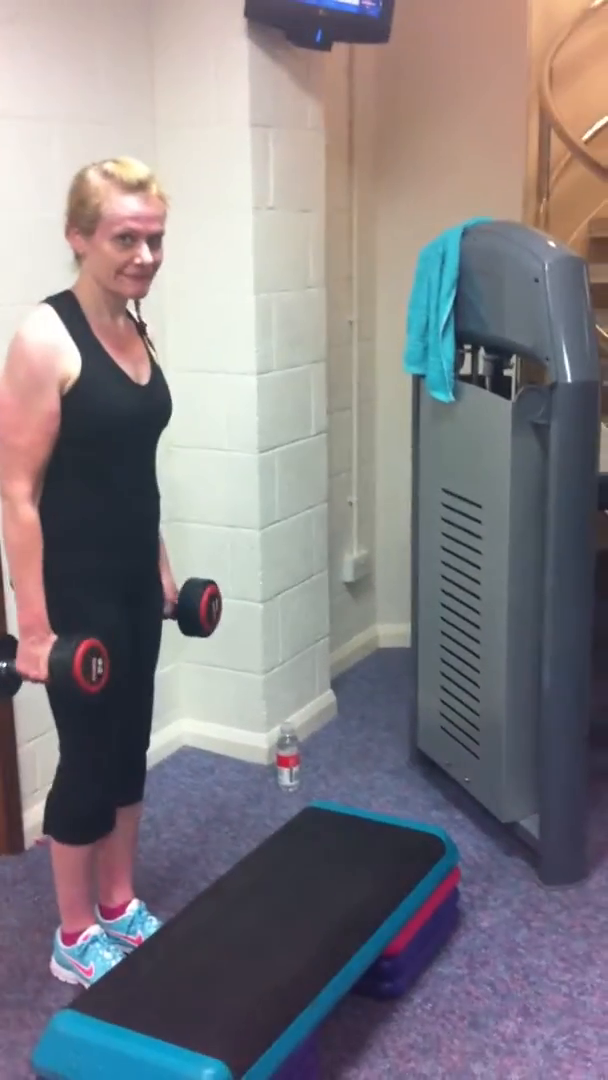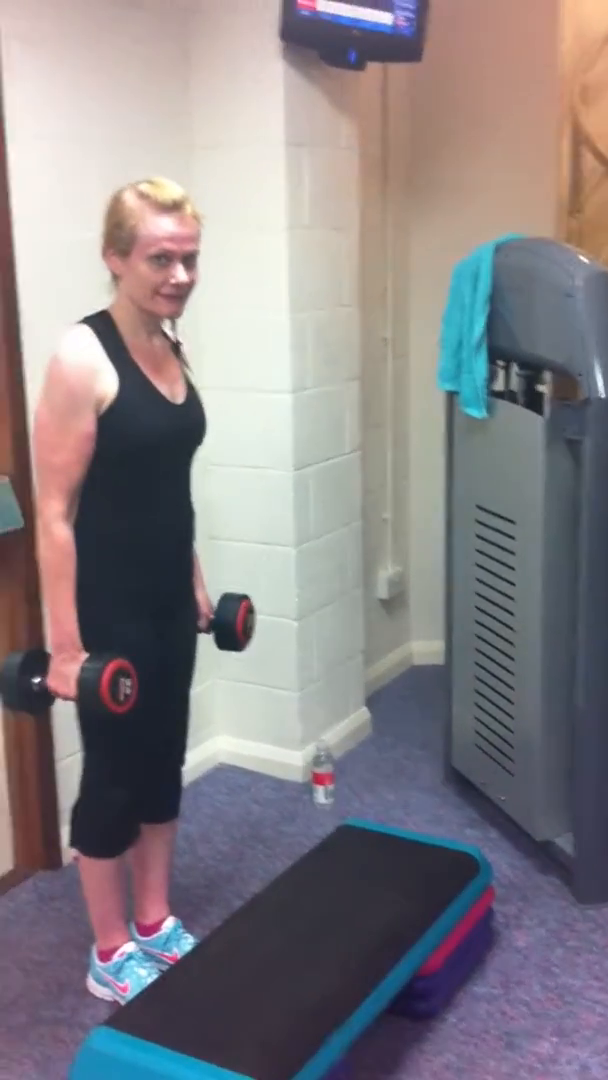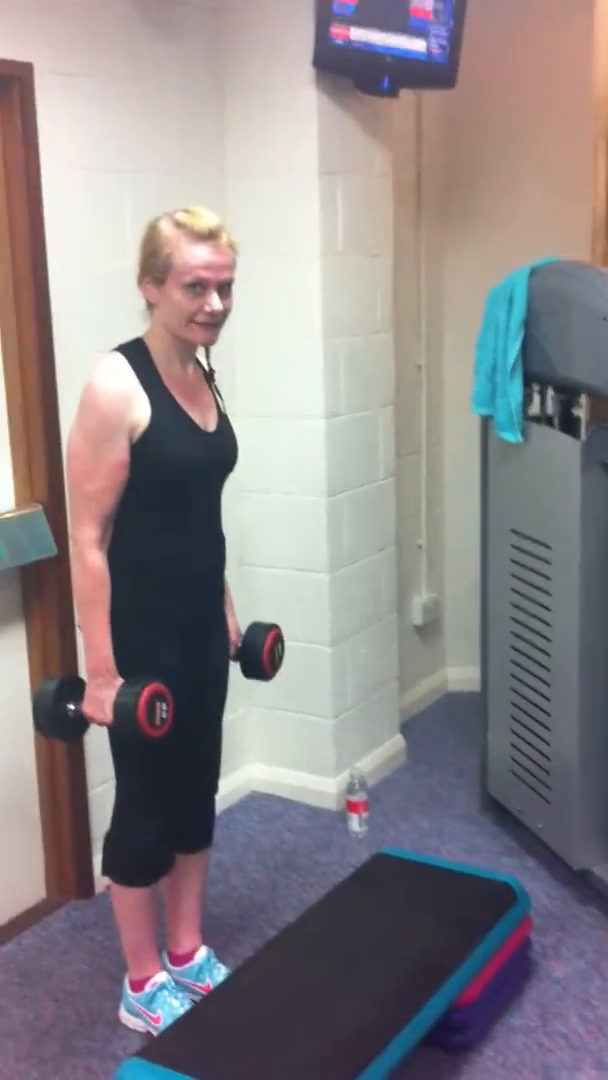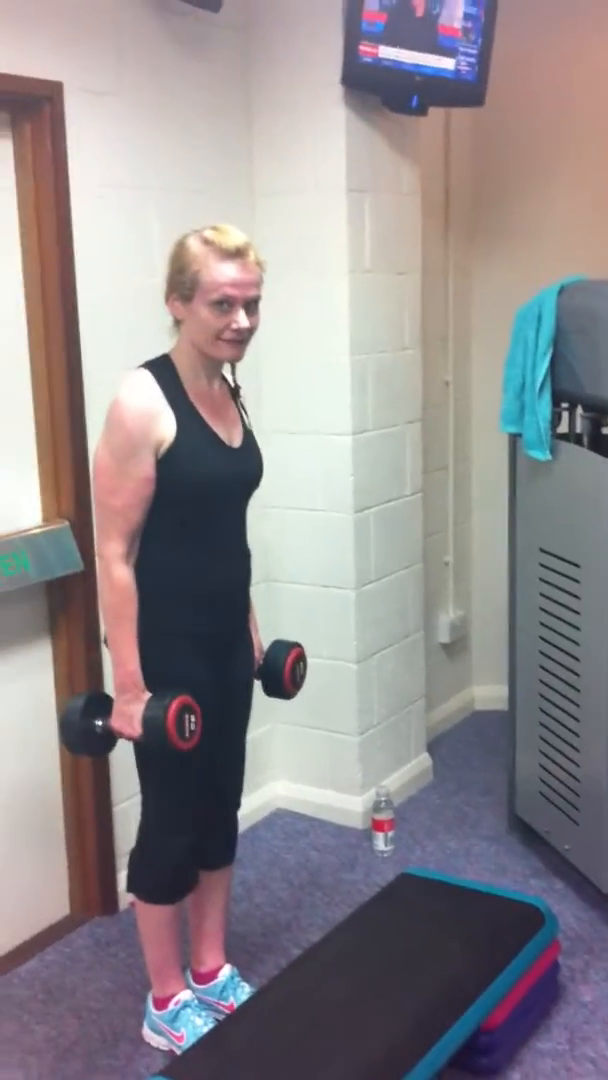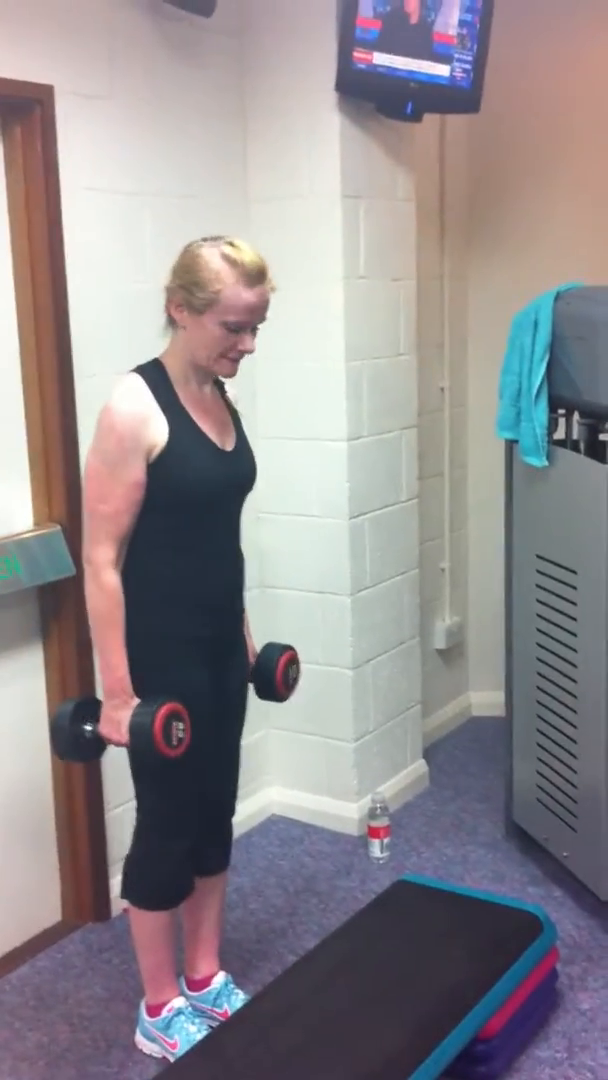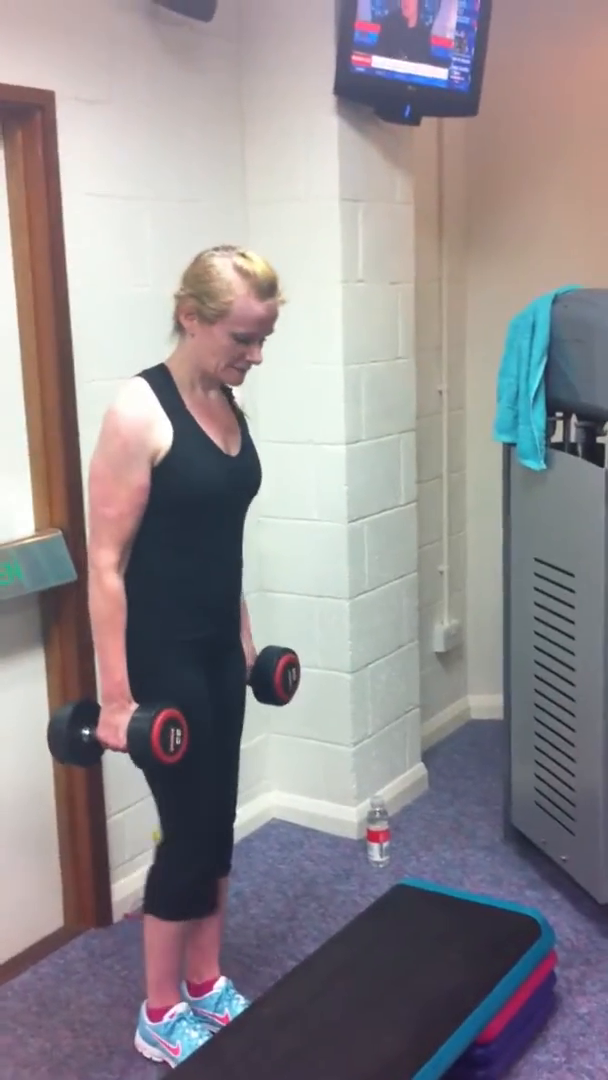
dt=0.3s
person 1, frame 1
left shoulder: (135, 329)
left wrist: (162, 568)
left hip: (133, 581)
right hip: (75, 588)
left knee: (128, 747)
right knee: (89, 759)
left ankle: (121, 909)
right ankle: (74, 938)
person 1, frame 2
left shoulder: (170, 349)
right shoulder: (82, 359)
right elbow: (54, 512)
left wrist: (196, 582)
right wrist: (64, 642)
left hip: (167, 599)
right hip: (108, 606)
left knee: (162, 762)
right knee: (114, 774)
left ankle: (155, 925)
right ankle: (110, 954)
person 1, frame 3
left shoulder: (203, 375)
right shoulder: (116, 386)
right elbow: (87, 538)
left wrist: (227, 611)
right wrist: (101, 667)
left hip: (200, 625)
right hip: (141, 632)
left knee: (196, 789)
right knee: (146, 801)
left ankle: (189, 954)
right ankle: (143, 984)
person 1, frame 4
left shoulder: (229, 392)
right shoulder: (142, 402)
right elbow: (114, 554)
left wrist: (250, 628)
right wrist: (128, 683)
left hip: (225, 640)
right hip: (168, 647)
left knee: (219, 806)
right knee: (172, 817)
left ankle: (212, 973)
right ankle: (166, 1003)
person 1, frame 5
left shoulder: (220, 398)
right shoulder: (134, 408)
right elbow: (103, 559)
left wrist: (245, 633)
right wrist: (117, 689)
left hip: (220, 645)
right hip: (160, 654)
left knee: (214, 813)
right knee: (167, 823)
left ankle: (206, 980)
right ankle: (159, 1009)
person 1, frame 6
left shoulder: (227, 404)
right shoulder: (138, 411)
right elbow: (105, 563)
left wrist: (244, 635)
right wrist: (115, 693)
left hip: (217, 647)
right hip: (160, 656)
left knee: (217, 819)
right knee: (190, 830)
left ankle: (207, 985)
right ankle: (160, 1015)
